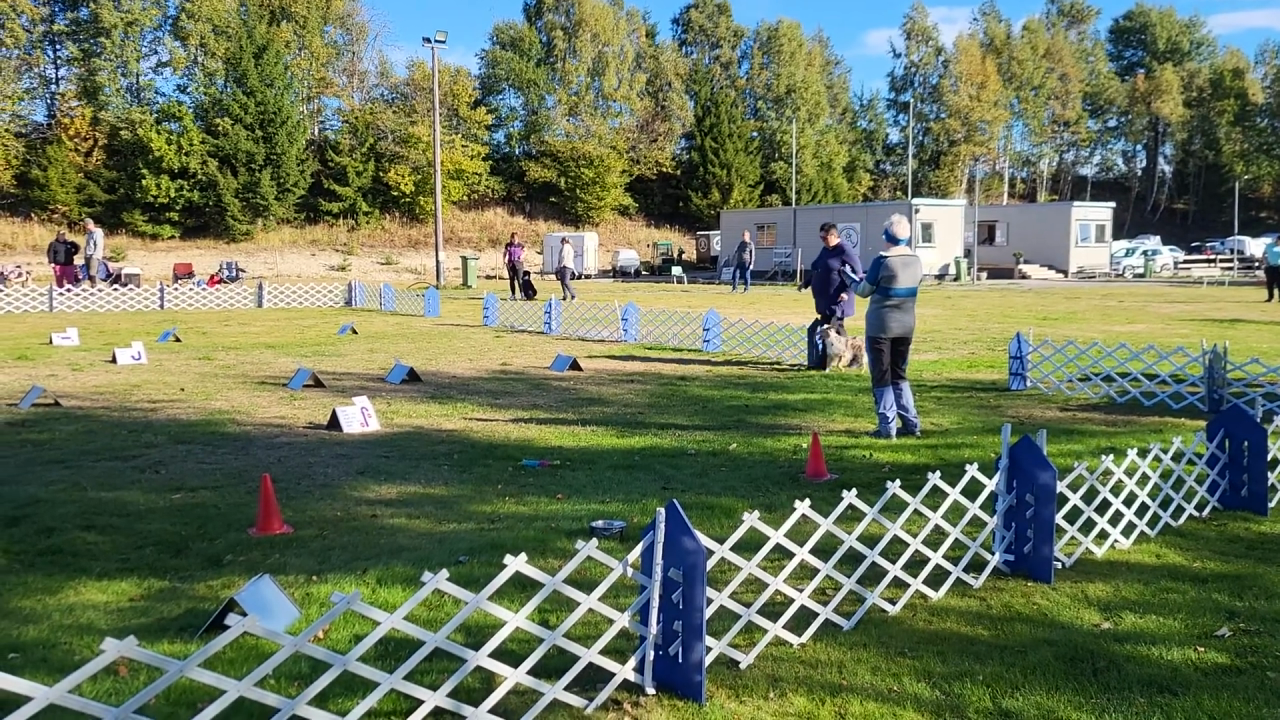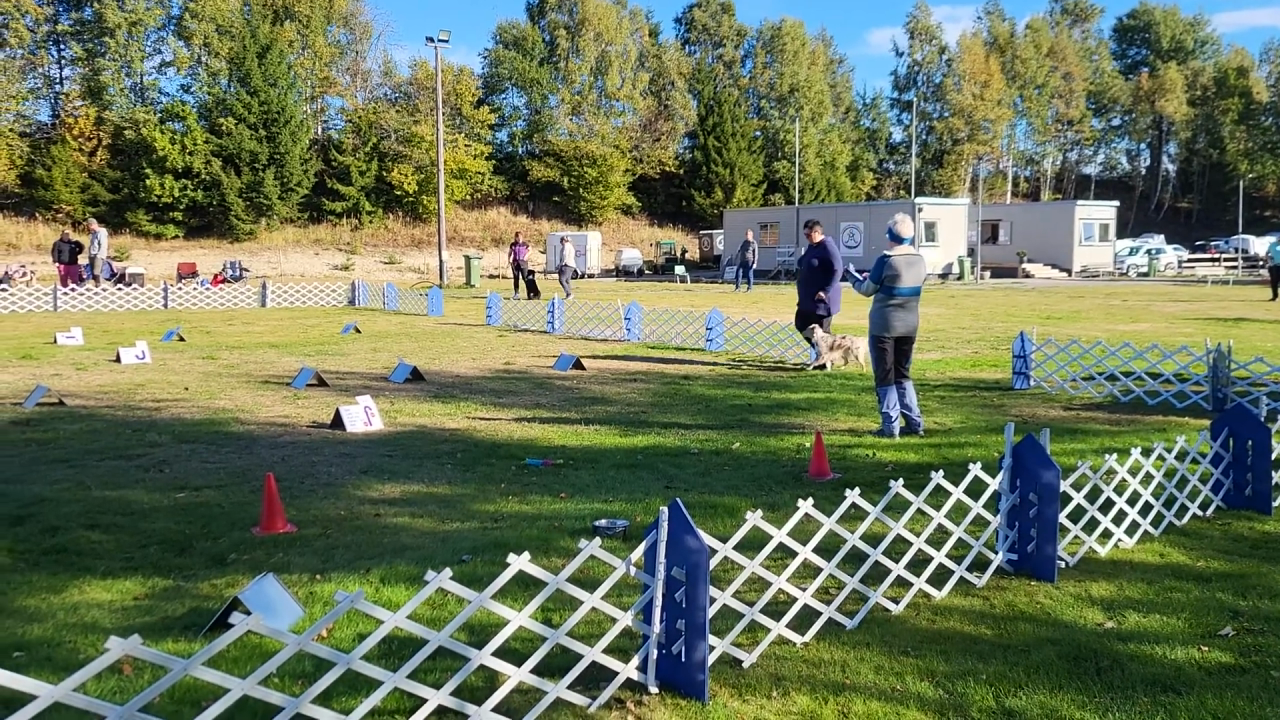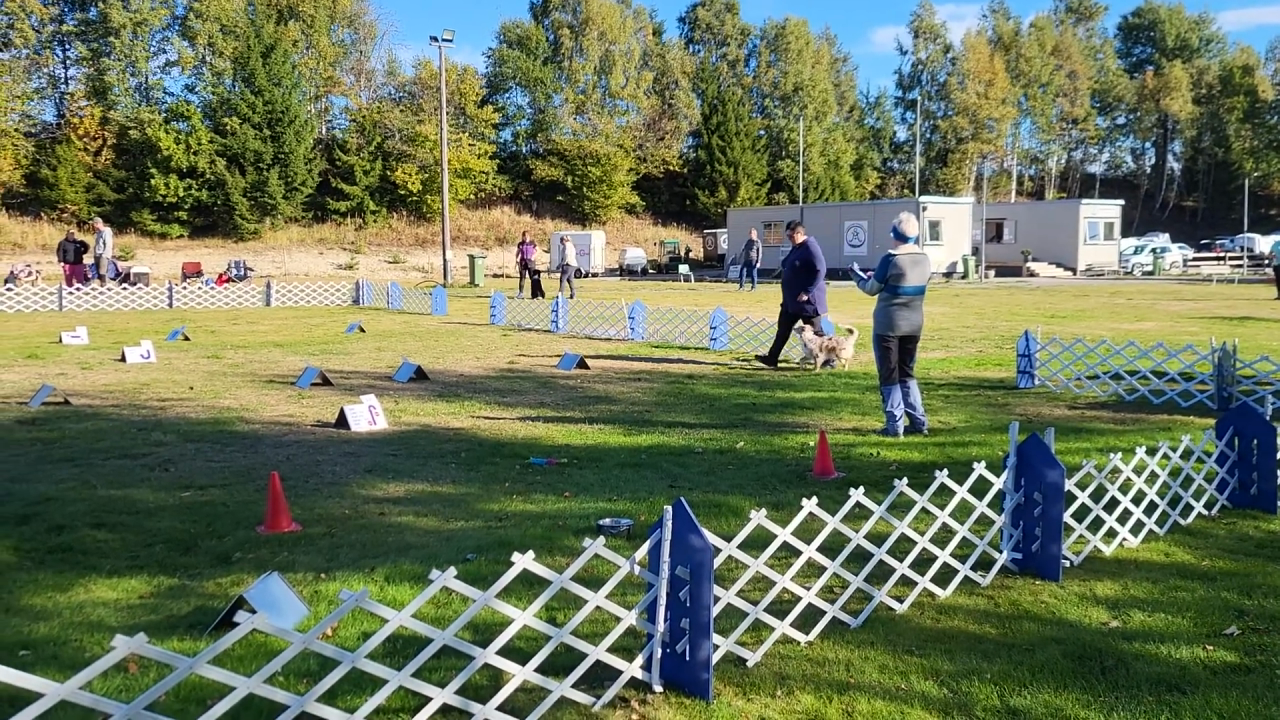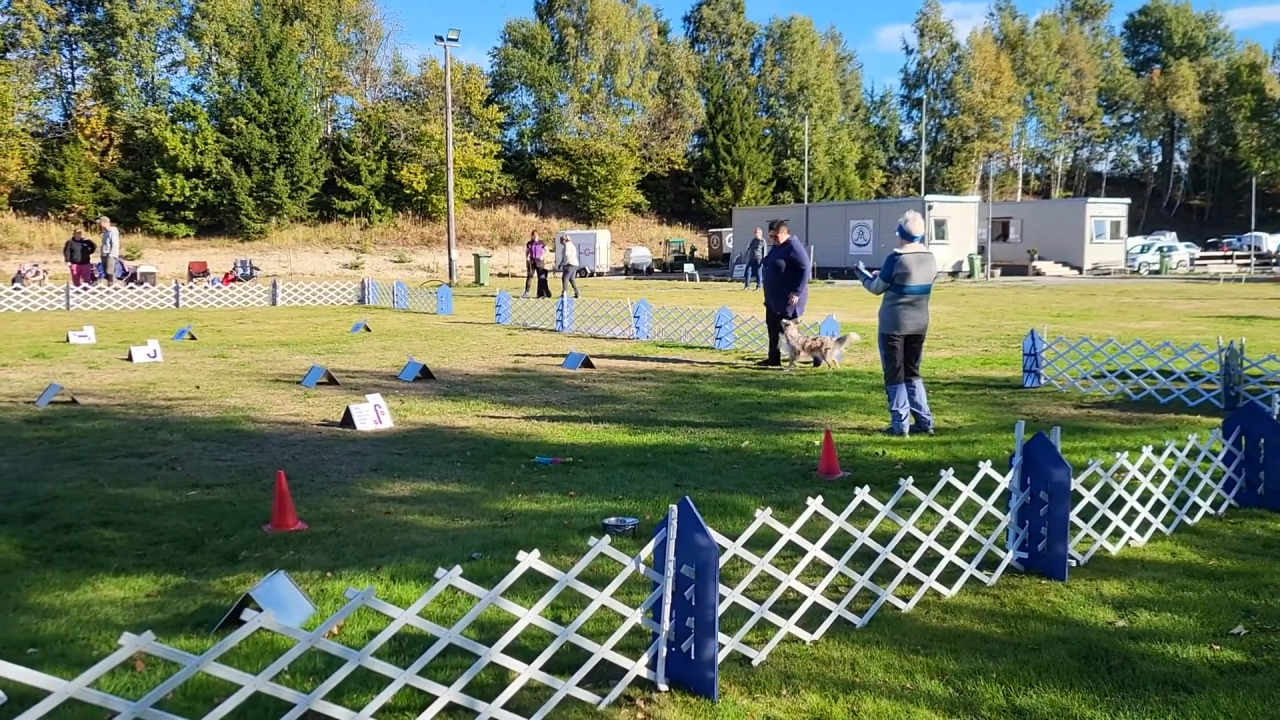
dt=0.2s
person 1, frame 1
left shoulder: (882, 262)
right shoulder: (916, 262)
left elbow: (864, 292)
left hip: (880, 326)
right hip: (906, 326)
left knee: (882, 378)
right knee: (899, 375)
left ankle: (887, 427)
right ankle: (911, 424)
person 1, frame 2
left shoulder: (886, 261)
right shoulder: (920, 261)
left elbow: (867, 290)
left wrist: (856, 278)
left hip: (884, 325)
right hip: (909, 326)
left knee: (885, 377)
right knee: (902, 375)
left ankle: (890, 426)
right ankle: (915, 423)
person 1, frame 3
left shoulder: (891, 259)
right shoulder: (924, 260)
left elbow: (872, 289)
left wrist: (858, 275)
right wrist: (877, 277)
left hip: (888, 324)
right hip: (913, 324)
left knee: (889, 376)
right knee: (907, 374)
left ankle: (894, 425)
right ankle: (918, 422)
person 1, frame 4
left shoulder: (896, 258)
right shoulder: (930, 259)
left elbow: (877, 288)
left wrist: (864, 274)
right wrist: (881, 276)
left hip: (893, 323)
right hip: (919, 324)
left knee: (894, 375)
right knee: (912, 373)
left ankle: (900, 425)
right ankle: (924, 422)
